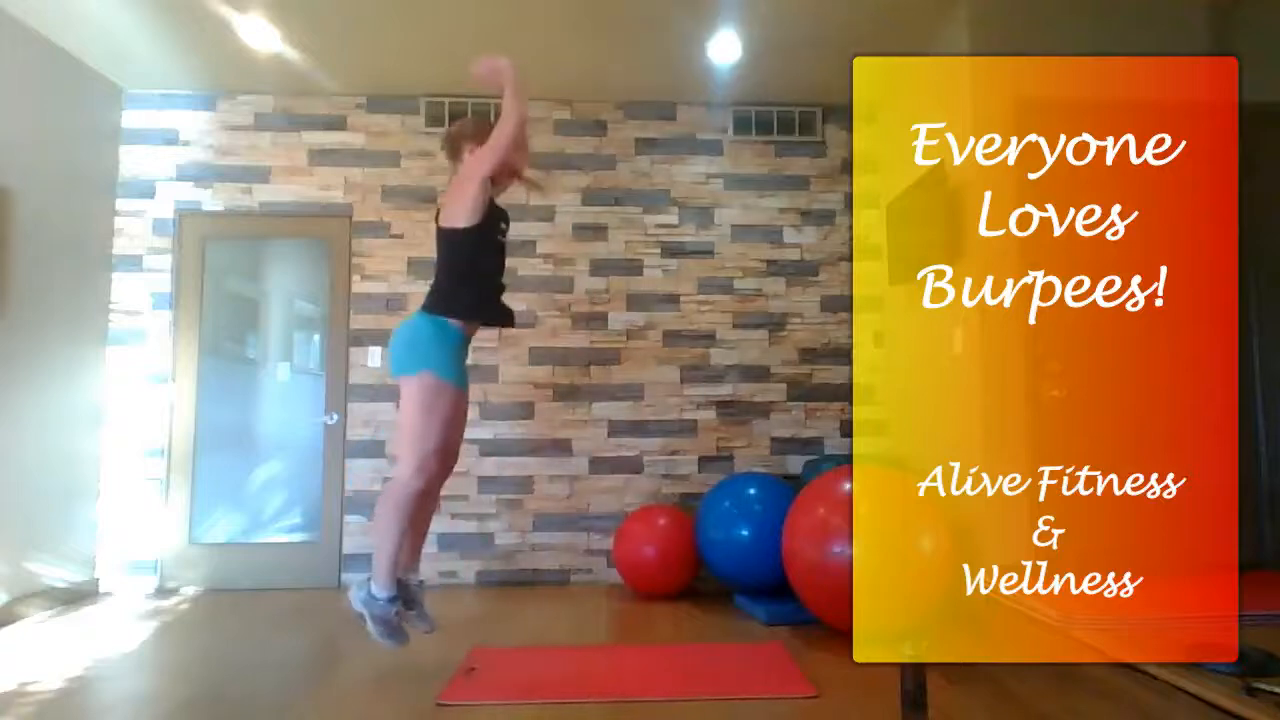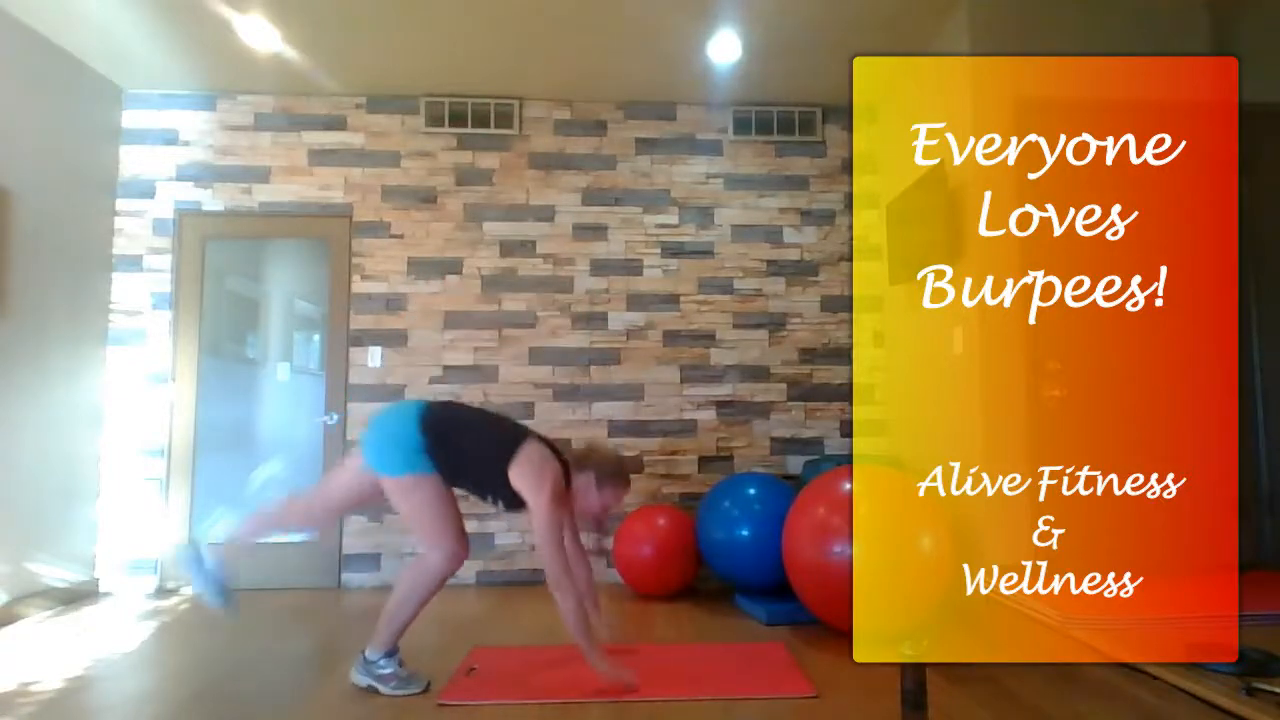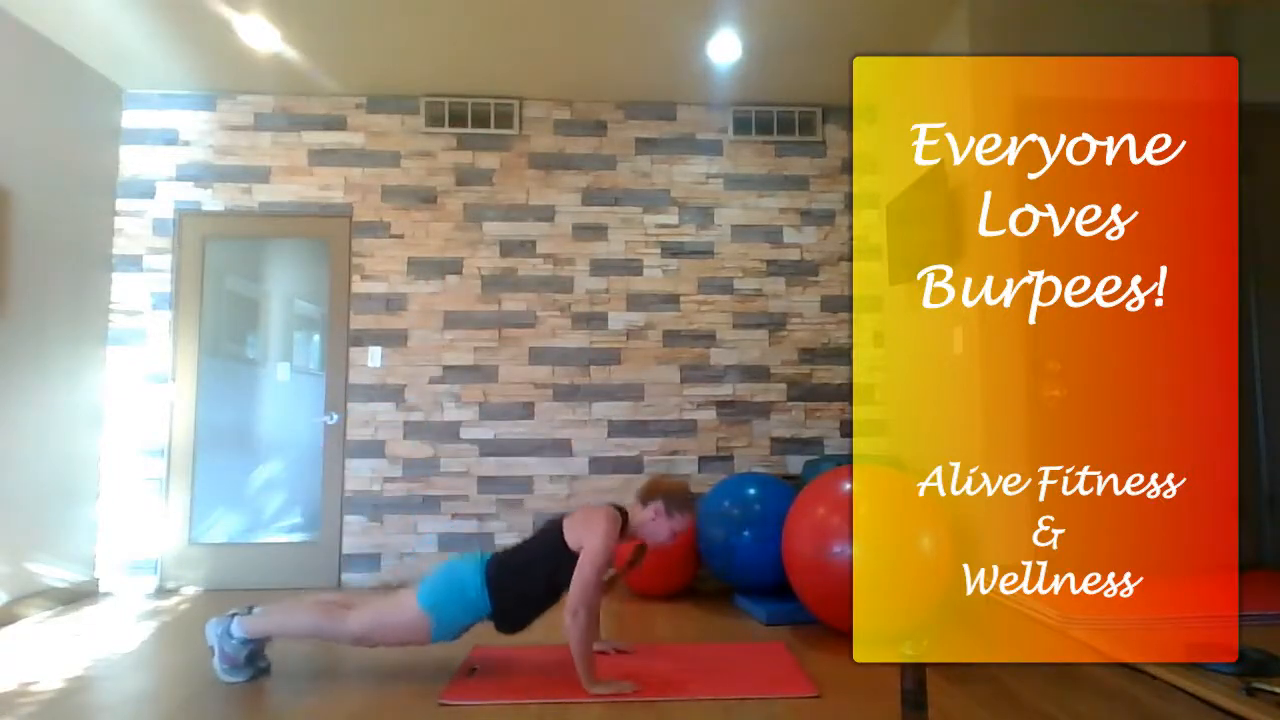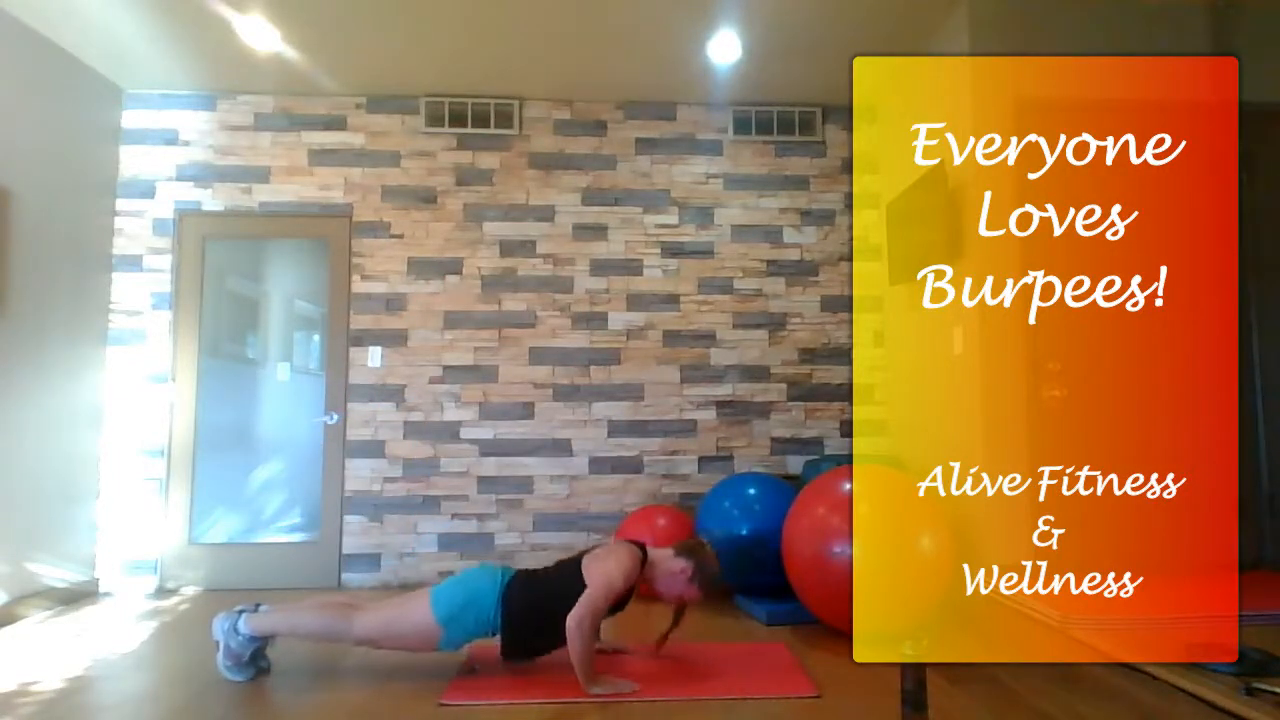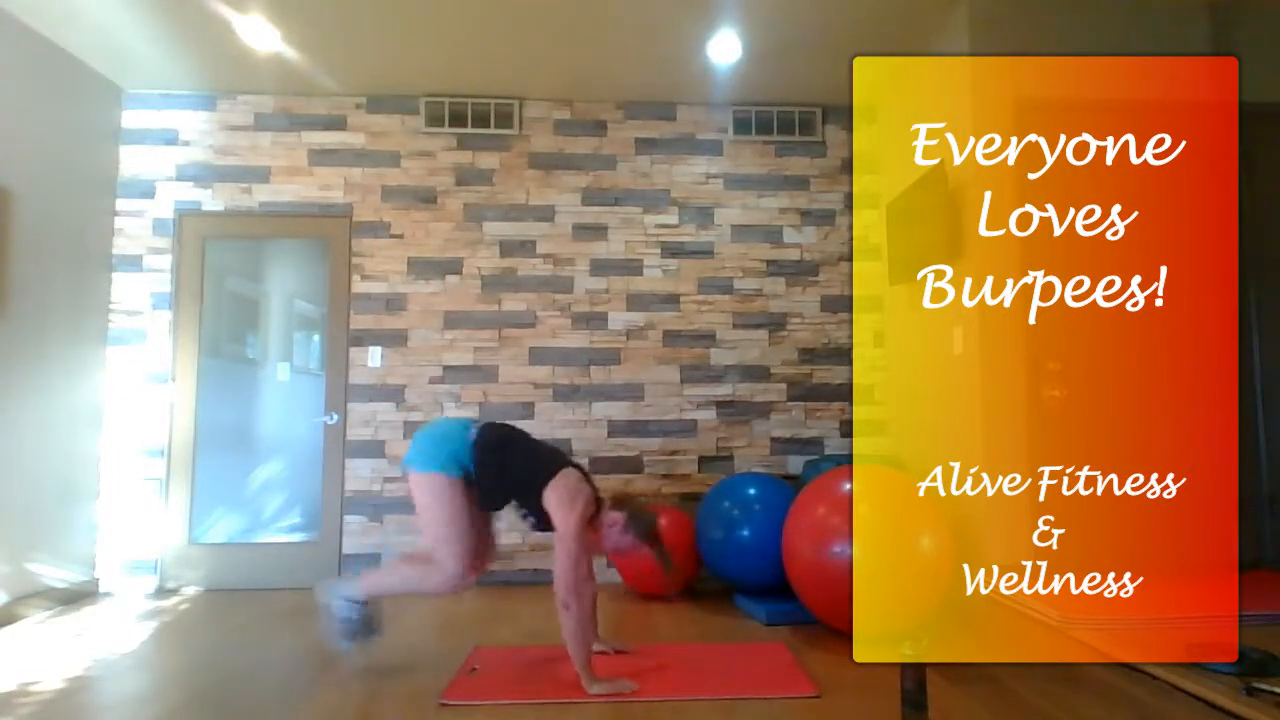
dt=1s
person 1, frame 1
left shoulder: (478, 194)
right shoulder: (469, 188)
left elbow: (518, 157)
right elbow: (512, 129)
left wrist: (499, 83)
right wrist: (505, 77)
left hip: (446, 342)
right hip: (432, 339)
left knee: (436, 470)
right knee: (417, 467)
left ankle: (402, 579)
right ankle: (378, 587)
person 1, frame 2
left shoulder: (565, 481)
right shoulder: (546, 486)
left elbow: (575, 554)
right elbow: (559, 578)
left wrist: (596, 625)
right wrist: (596, 656)
left hip: (410, 426)
right hip: (404, 436)
left knee: (318, 507)
right knee: (447, 554)
left ankle: (210, 559)
right ankle: (377, 660)
person 1, frame 3
left shoulder: (611, 522)
right shoulder: (607, 528)
left elbow: (581, 588)
right elbow: (575, 608)
left wrist: (594, 640)
right wrist: (591, 681)
left hip: (479, 579)
right hip: (473, 591)
left knee: (360, 610)
right knee: (353, 626)
left ankle: (248, 619)
right ankle: (240, 628)
person 1, frame 4
left shoulder: (629, 555)
right shoulder: (626, 565)
right elbow: (577, 622)
left wrist: (595, 643)
right wrist: (590, 681)
left hip: (495, 589)
right hip: (487, 601)
left knee: (369, 612)
right knee: (360, 627)
left ankle: (256, 618)
right ankle: (244, 627)
person 1, frame 5
left shoulder: (585, 504)
right shoulder: (578, 510)
left elbow: (583, 578)
right elbow: (567, 599)
left wrist: (594, 638)
right wrist: (588, 679)
left hip: (460, 449)
right hip: (447, 450)
left knee: (477, 556)
right knee: (458, 573)
left ankle: (366, 594)
right ankle: (351, 595)
